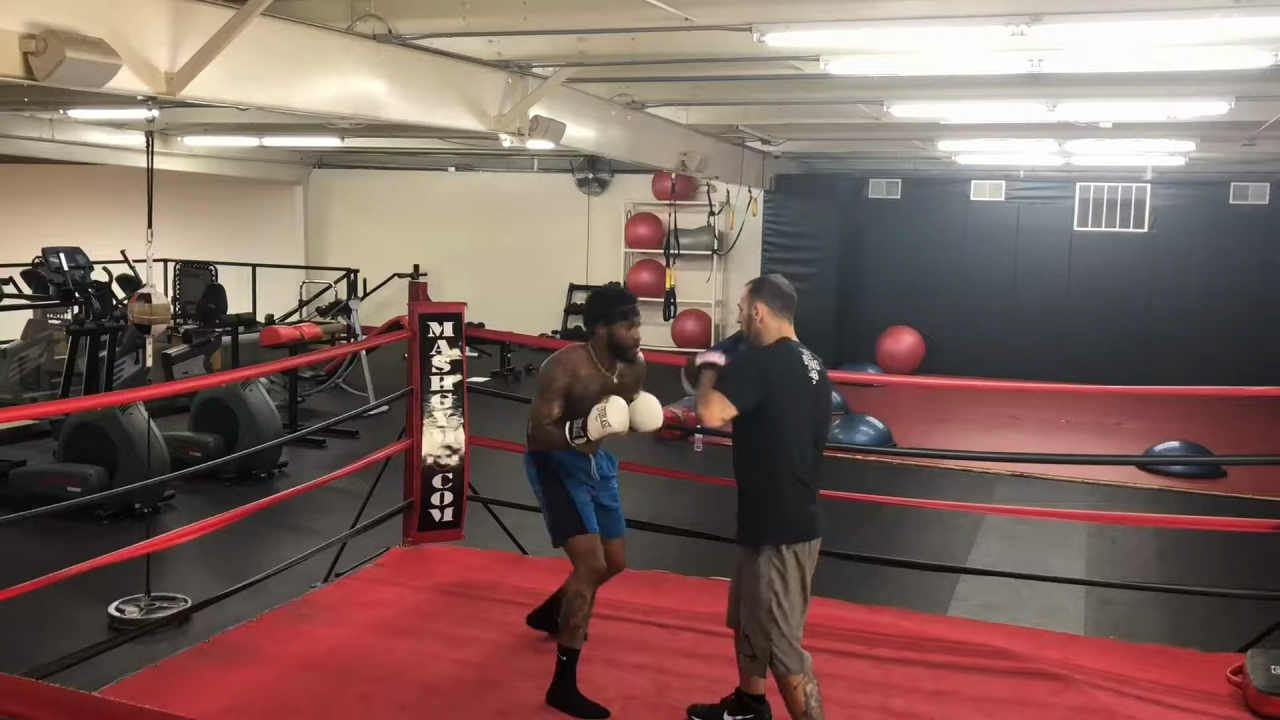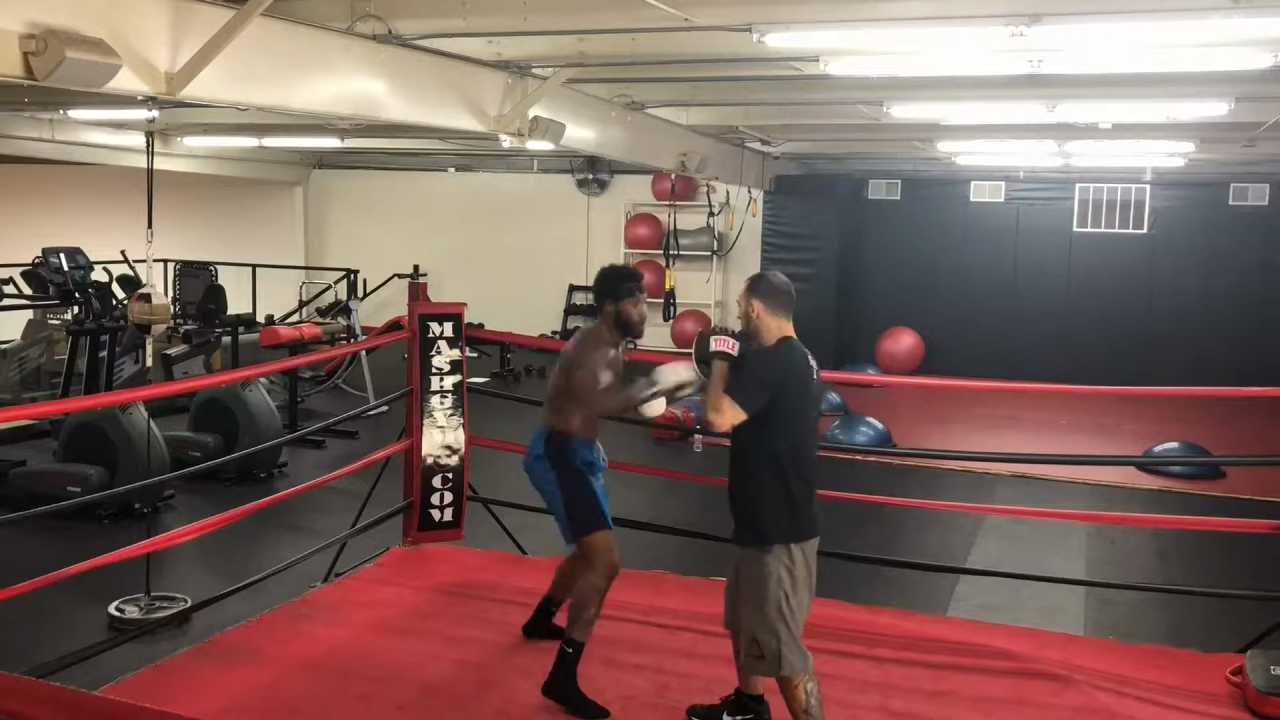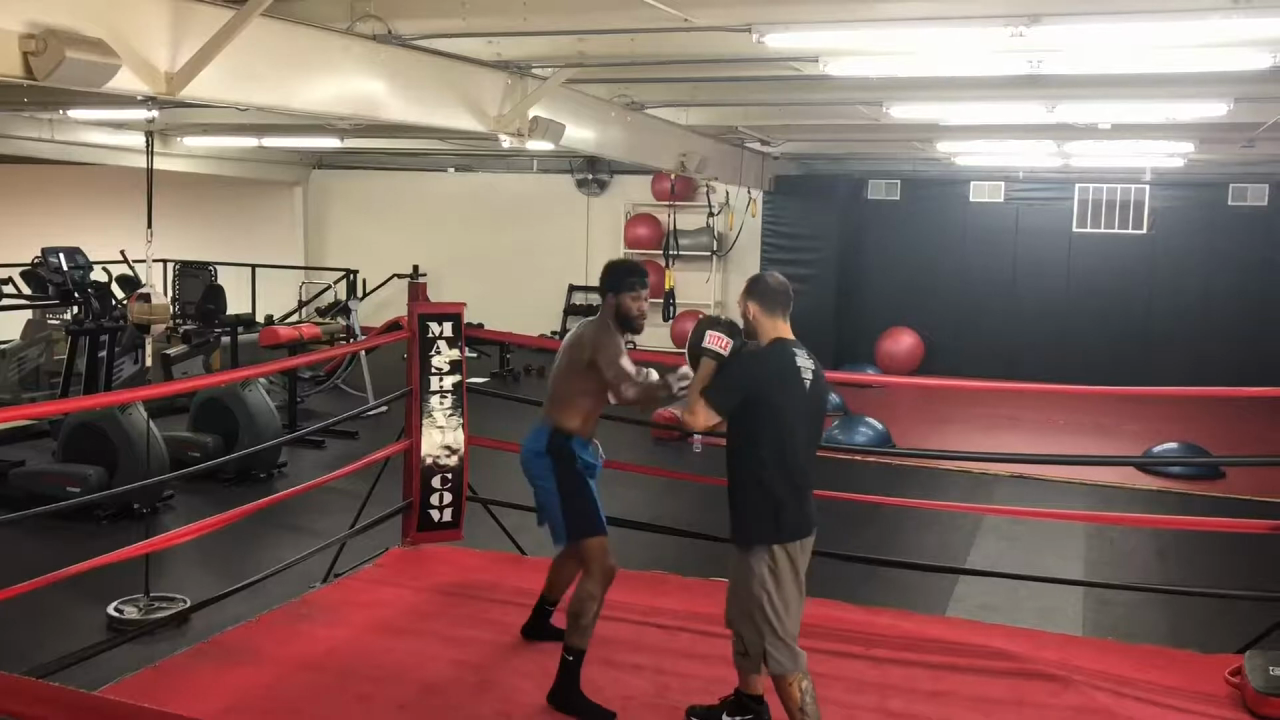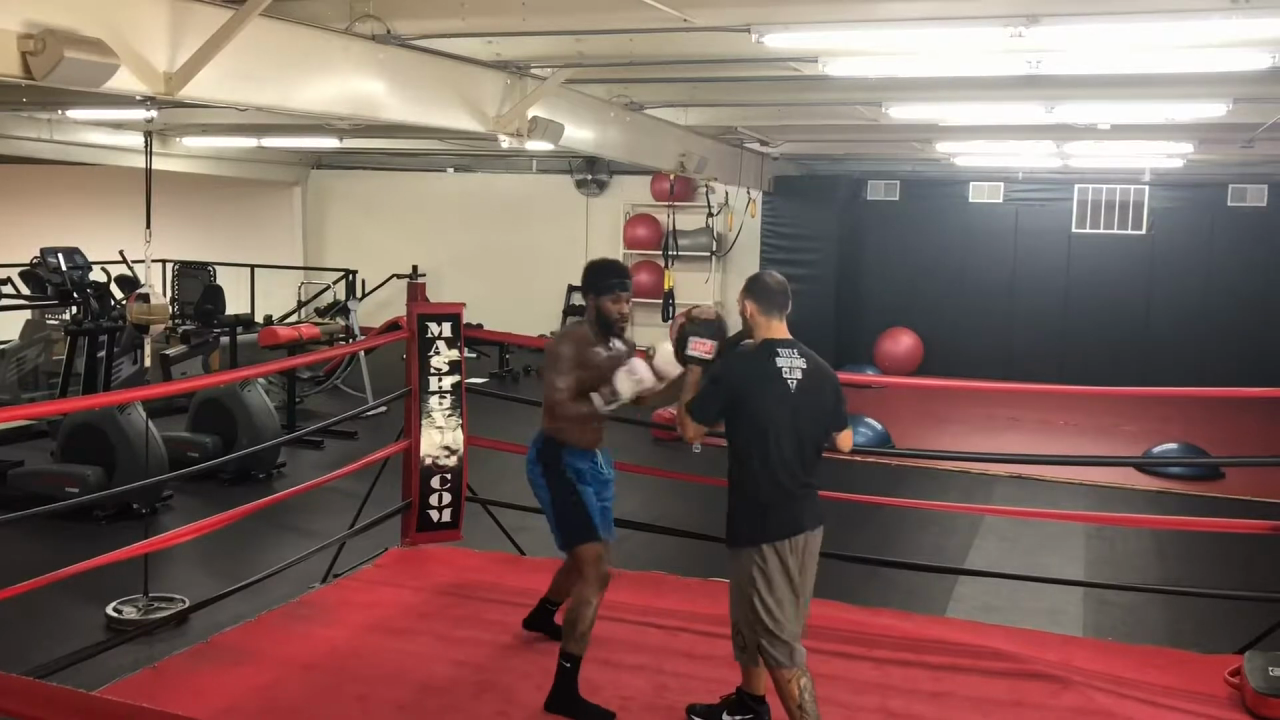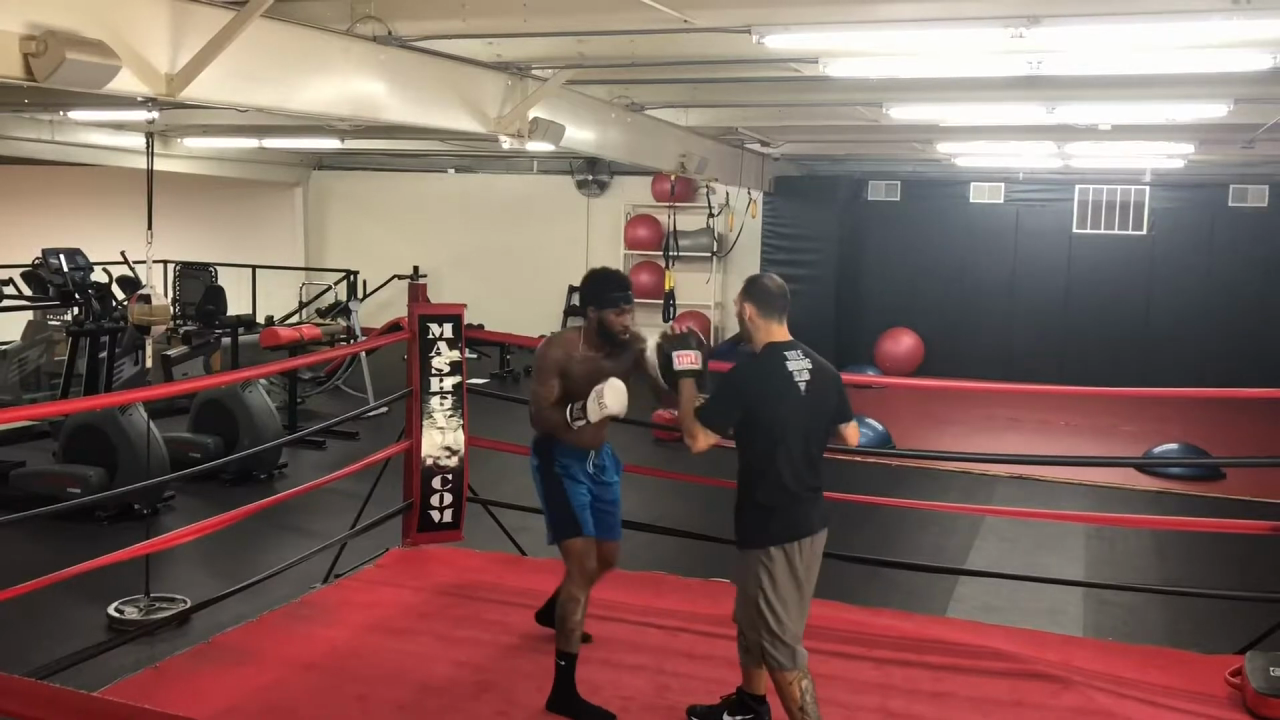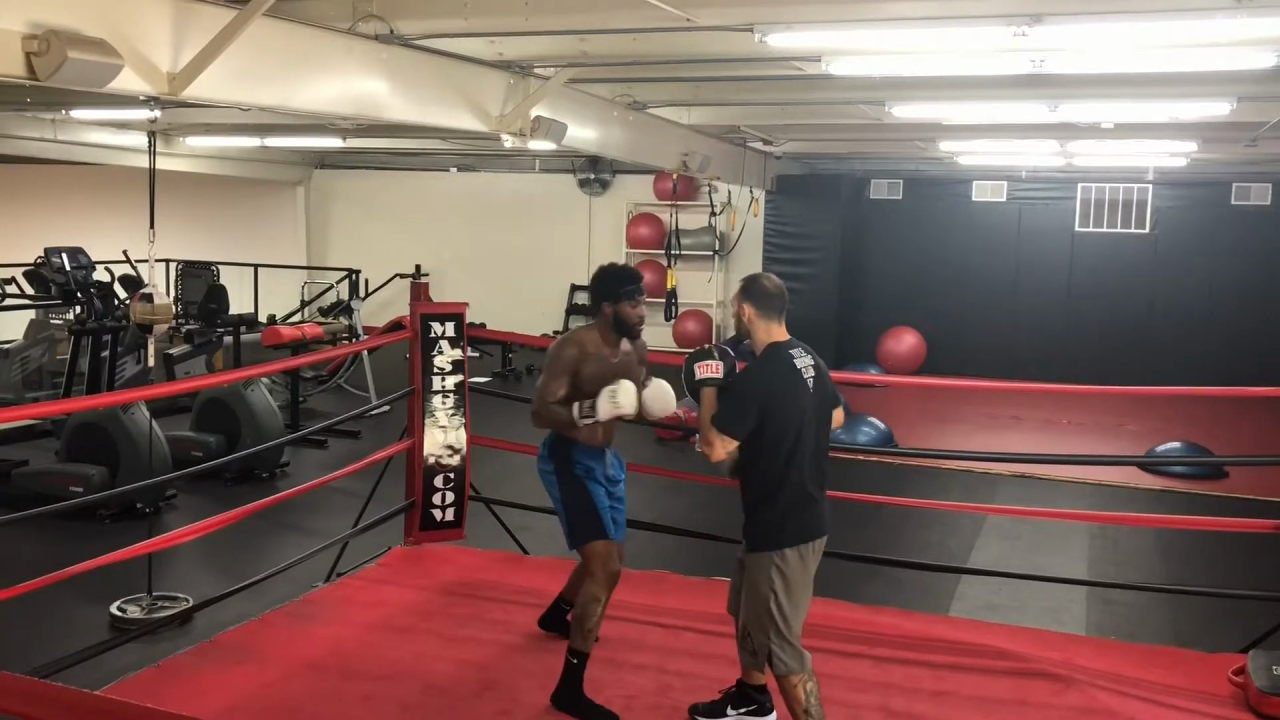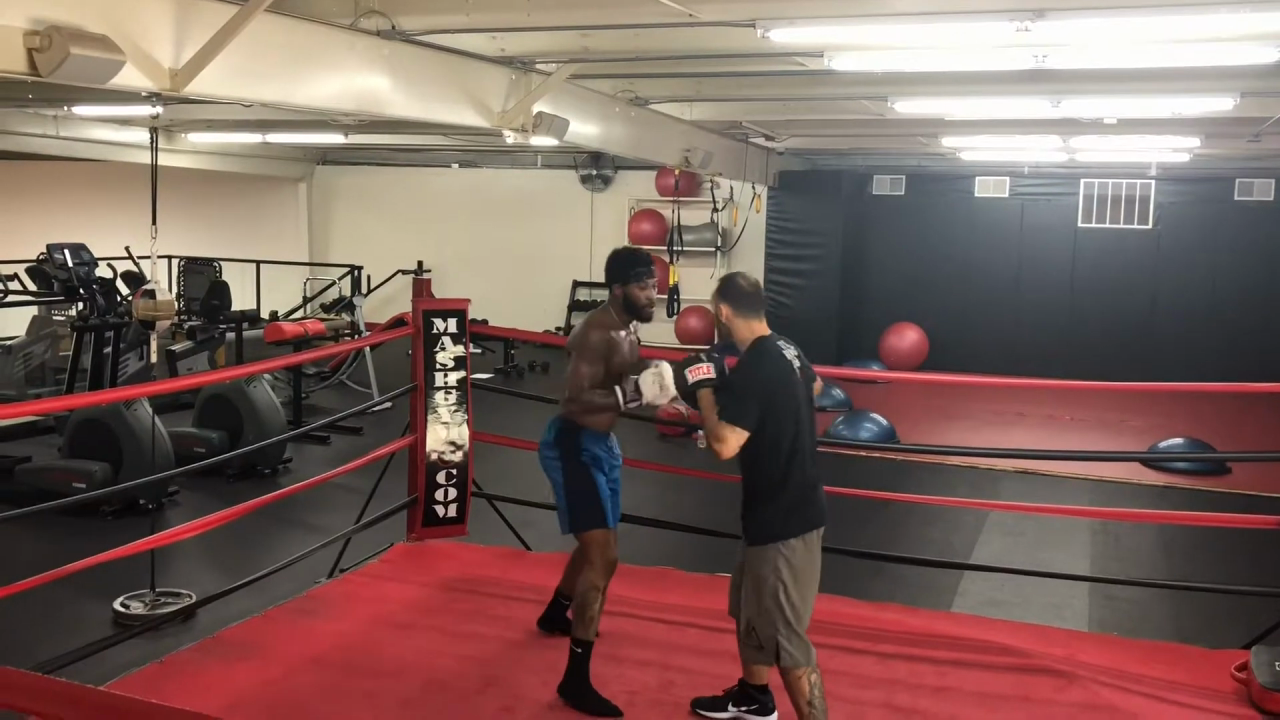
dt=0.2s
person 1, frame 1
left shoulder: (635, 363)
right shoulder: (563, 367)
right elbow: (535, 437)
left wrist: (642, 414)
right wrist: (583, 429)
left hip: (596, 463)
right hip: (556, 465)
left knee: (613, 562)
right knee: (591, 566)
left ankle: (549, 613)
person 1, frame 2
left shoulder: (607, 343)
right shoulder: (592, 346)
right elbow: (600, 406)
left wrist: (648, 398)
right wrist: (663, 381)
left hip: (576, 454)
right hip: (557, 456)
left knee: (591, 552)
right knee: (604, 562)
left ankle: (540, 620)
right ankle: (562, 679)
person 1, frame 3
left shoulder: (594, 333)
right shoulder: (602, 337)
right elbow: (635, 392)
left wrist: (628, 388)
right wrist: (685, 378)
left hip: (558, 449)
right hip: (557, 453)
left knee: (579, 548)
right knee: (601, 567)
left ankle: (538, 622)
person 1, frame 4
left shoulder: (618, 344)
right shoulder: (568, 344)
left elbow: (644, 405)
right elbow: (560, 411)
left wrist: (668, 378)
right wrist: (614, 394)
left hip: (589, 460)
right hip: (558, 462)
left knee: (587, 555)
right knee: (596, 572)
left ankle: (541, 616)
person 1, frame 5
left shoulder: (634, 346)
right shoulder: (556, 350)
left elbow: (668, 393)
right elbow: (539, 417)
right wrist: (586, 410)
left hip: (600, 459)
right hip: (559, 461)
left knee: (606, 557)
right knee: (583, 567)
left ankle: (554, 612)
person 1, frame 6
left shoulder: (635, 347)
right shoulder: (572, 348)
left elbow: (644, 403)
right elbow: (541, 414)
left wrist: (655, 399)
right wrist: (591, 409)
left hip: (604, 459)
right hip: (570, 462)
left knee: (606, 559)
right knee: (605, 569)
left ankle: (556, 615)
person 1, frame 7
left shoulder: (629, 329)
right shoulder: (596, 332)
right elbow: (576, 400)
left wrist: (650, 387)
right wrist: (634, 390)
left hip: (601, 443)
right hip: (574, 446)
left knee: (597, 545)
right knee: (604, 557)
left ankle: (555, 614)
right ankle: (576, 680)
person 2, frame 1
left shoulder: (761, 360)
right shoulder: (813, 367)
left elbow: (710, 414)
left wrist: (709, 371)
left hip: (779, 527)
right hip: (798, 519)
left knee: (780, 641)
right knee: (747, 616)
person 2, frame 2
left shoulder: (772, 361)
right shoulder: (796, 359)
left elbow: (719, 417)
left wrist: (720, 360)
right wrist: (735, 362)
left hip: (780, 527)
right hip: (767, 520)
left knee: (780, 641)
right knee: (743, 616)
person 2, frame 3
left shoulder: (756, 363)
right shoulder: (806, 365)
left elbow: (695, 417)
left wrist: (710, 358)
left hip: (771, 526)
right hip: (786, 516)
left knee: (773, 640)
right knee: (746, 619)
person 2, frame 4
left shoulder: (738, 365)
right shoulder: (820, 370)
left elbow: (689, 428)
right elbow: (844, 442)
left wrist: (696, 362)
left hip: (764, 524)
right hip: (804, 517)
left knee: (777, 637)
right knee: (753, 618)
person 2, frame 5
left shoulder: (748, 374)
right shoulder: (822, 370)
left elbow: (697, 438)
right elbow: (850, 436)
left wrist: (685, 372)
left hip: (771, 527)
right hip: (809, 519)
left knee: (779, 640)
right knee: (753, 620)
person 2, frame 6
left shoulder: (757, 377)
right shoulder: (810, 362)
left elbow: (715, 448)
right elbow: (835, 418)
left wrist: (707, 386)
left hip: (782, 528)
right hip: (804, 516)
left knee: (779, 641)
right knee: (749, 613)
person 2, frame 7
left shoulder: (751, 369)
right shoulder: (786, 351)
left elbow: (724, 445)
right elbow: (813, 387)
left wrist: (703, 390)
left hip: (784, 520)
right hip: (794, 508)
left knee: (783, 634)
right knee: (748, 608)
